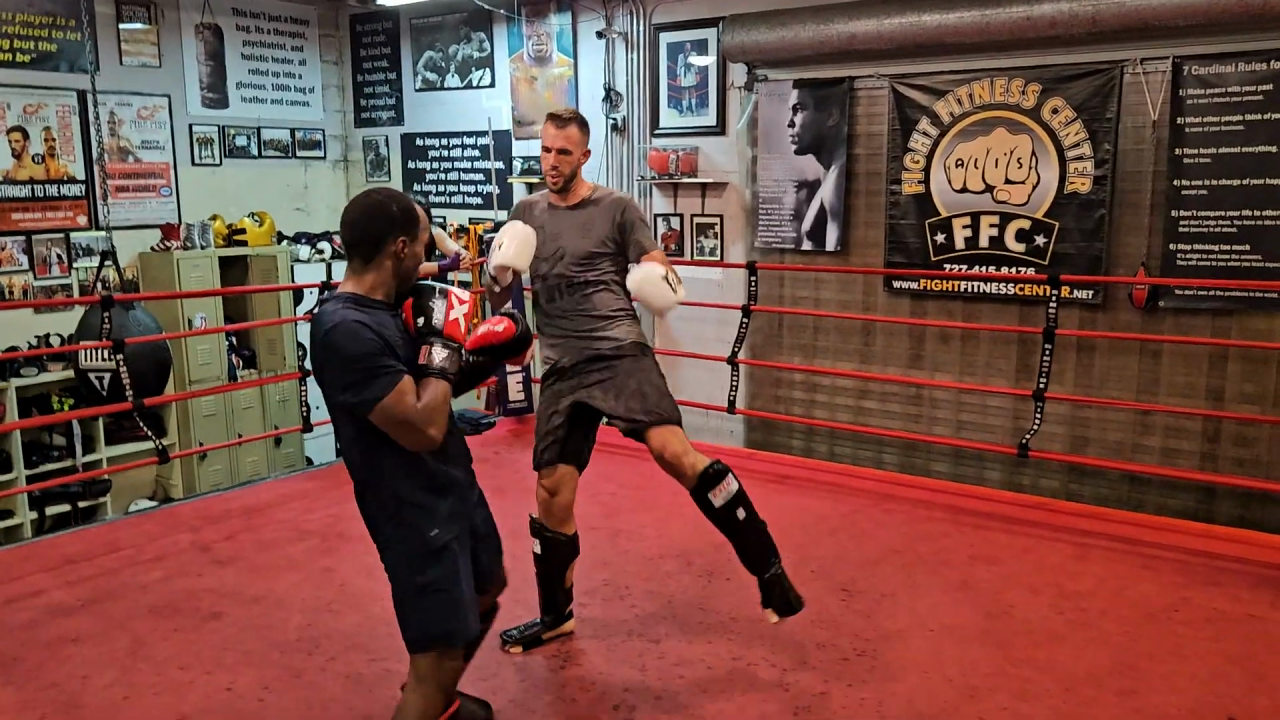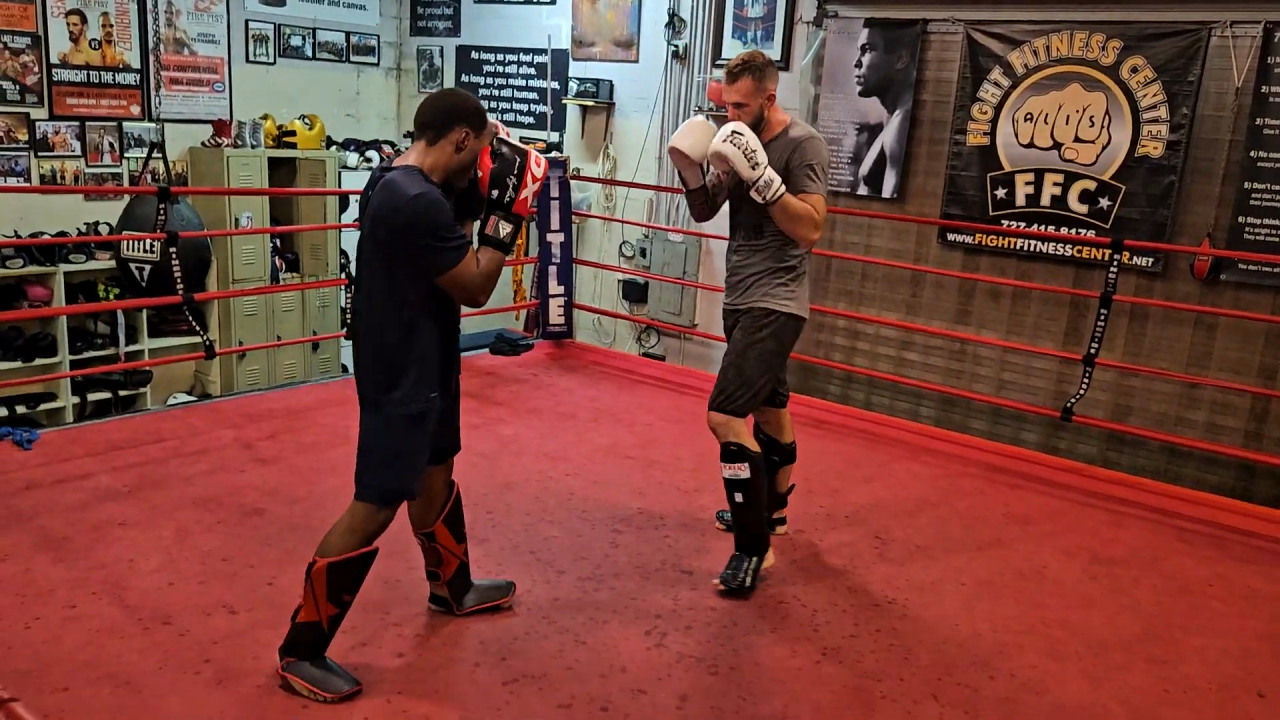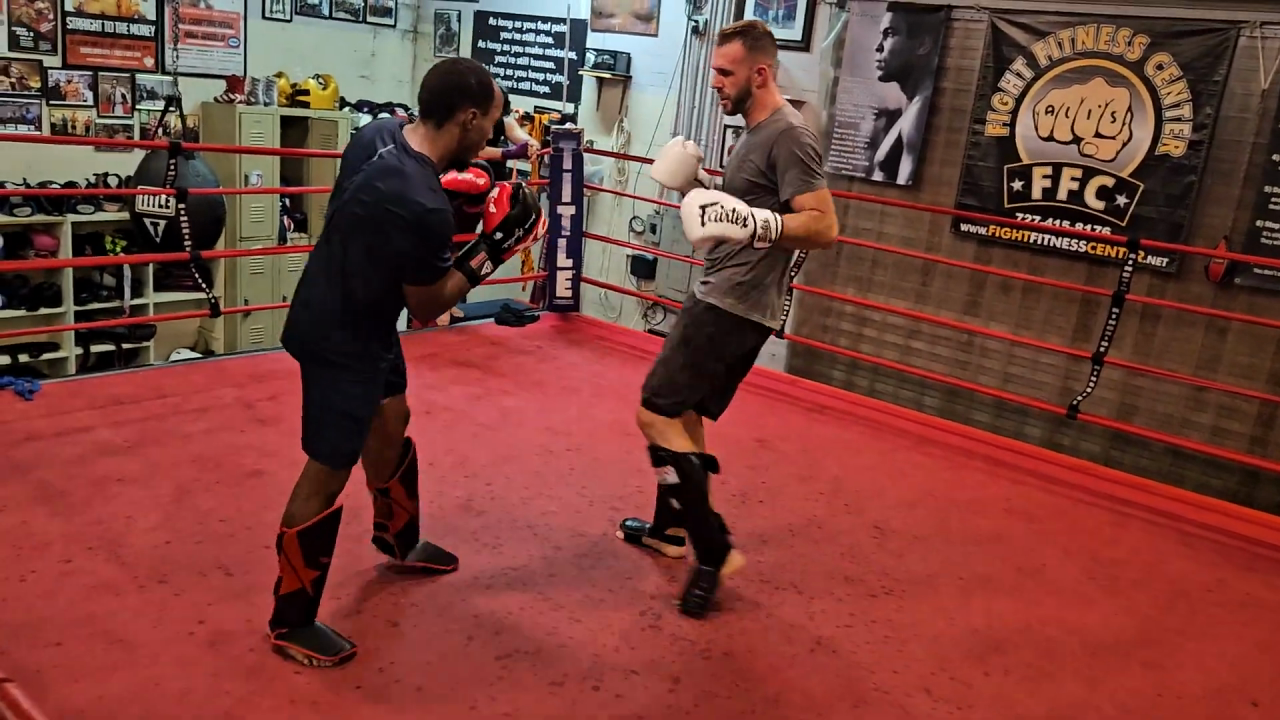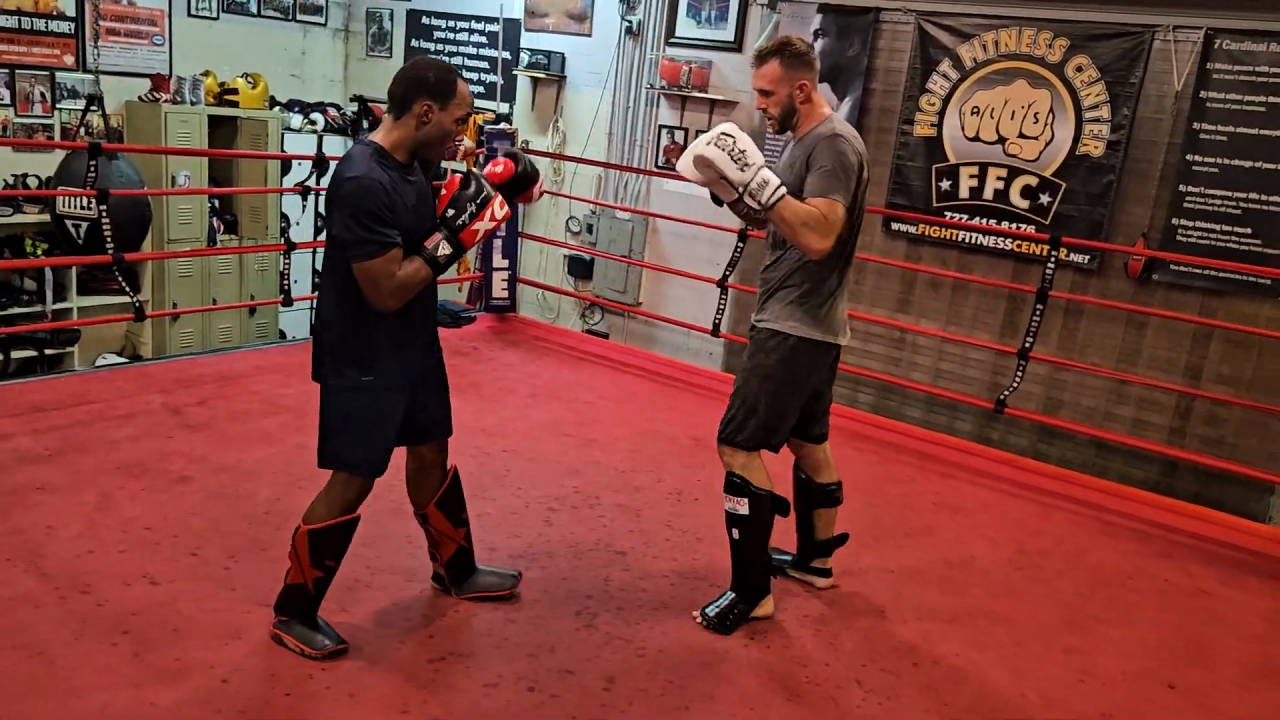
dt=1s
person 1, frame 1
left shoulder: (388, 307)
right shoulder: (348, 334)
right elbow: (424, 429)
left wrist: (481, 343)
right wrist: (446, 344)
left hip: (453, 487)
right hip: (413, 512)
left knee: (482, 596)
right knee: (435, 665)
person 1, frame 2
left shoulder: (400, 181)
right shoulder: (415, 202)
left elbow: (451, 250)
right elbow: (475, 288)
left wrist: (482, 192)
right wrist: (508, 208)
left hip: (424, 365)
right hip: (401, 376)
left knee: (435, 474)
right knee: (374, 507)
left ankle: (452, 587)
right ankle: (302, 650)
person 1, frame 3
left shoulder: (380, 134)
right shoulder: (423, 207)
right elbow: (428, 304)
right wrist: (492, 248)
left hip: (350, 314)
right hip: (345, 339)
left knee: (389, 423)
right knee: (330, 468)
left ankle: (399, 543)
right ankle: (290, 620)
person 1, frame 4
left shoulder: (414, 165)
right shoulder: (363, 183)
left elbow: (426, 235)
right elbow: (385, 291)
left wrist: (496, 194)
right wrist: (452, 235)
left hip: (415, 346)
right hip: (363, 361)
left knee: (431, 455)
right knee: (351, 482)
left ankle: (455, 569)
right ankle: (294, 612)
person 2, frame 1
left shoulder: (615, 208)
right shoulder: (525, 212)
left elbow: (664, 273)
right elbow: (501, 290)
left wrist: (660, 276)
right wrist: (501, 273)
left hip: (615, 351)
right hip: (562, 369)
left knee: (673, 450)
right knee: (553, 487)
left ankle: (767, 570)
right ankle: (554, 614)
person 2, frame 2
left shoulder: (804, 145)
right shoulder: (740, 141)
left elbow: (808, 230)
right elbow: (703, 211)
left wrist: (758, 174)
right wrist: (690, 171)
left hip: (773, 305)
right hip: (740, 301)
left knee: (726, 418)
right knee: (767, 407)
left ankle: (752, 547)
right ankle: (770, 506)
person 2, frame 3
left shoulder: (788, 135)
right shoulder: (755, 131)
left elbow: (823, 227)
left wrist: (748, 220)
right wrist: (697, 194)
left hip: (734, 305)
right hip: (720, 299)
left knee: (656, 415)
right knee: (684, 415)
left ankle: (714, 551)
right ankle: (672, 528)
person 2, frame 4
left shoulder: (833, 144)
right shoulder: (808, 140)
left elbow: (817, 238)
left wrist: (751, 172)
right wrist: (735, 185)
left hip: (797, 329)
right hip: (789, 322)
left knee: (741, 449)
right knee: (807, 446)
left ankle: (751, 589)
right ankle: (814, 557)
